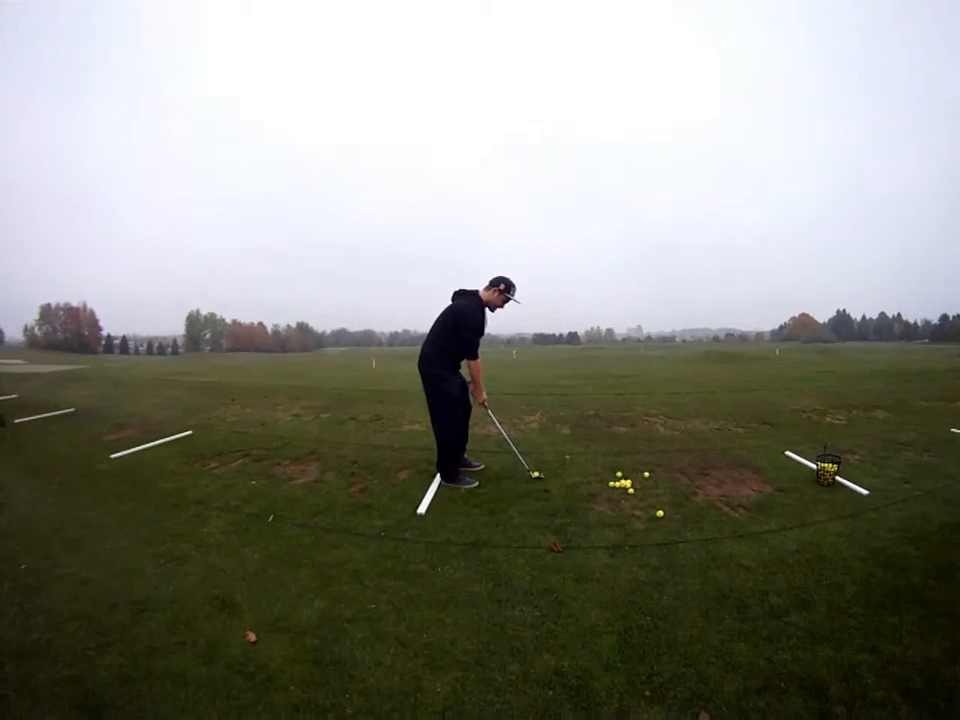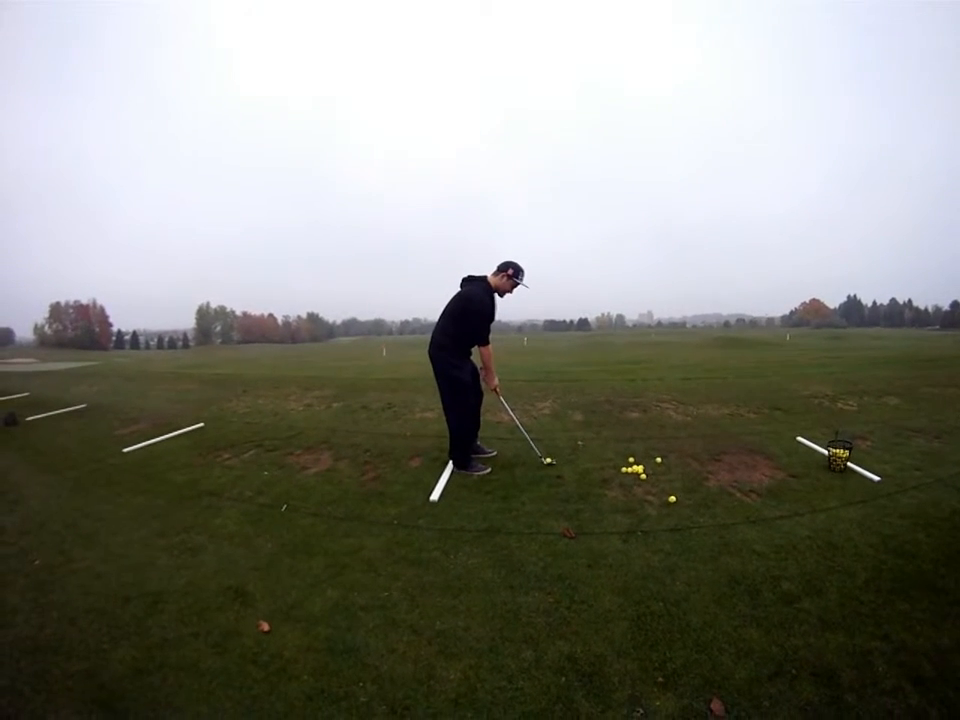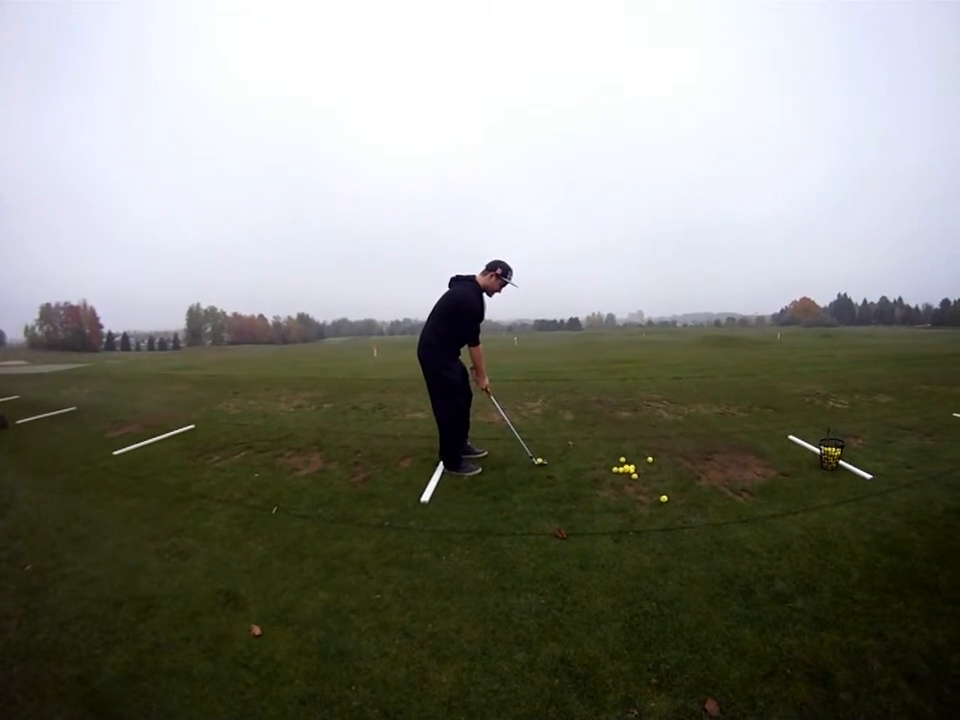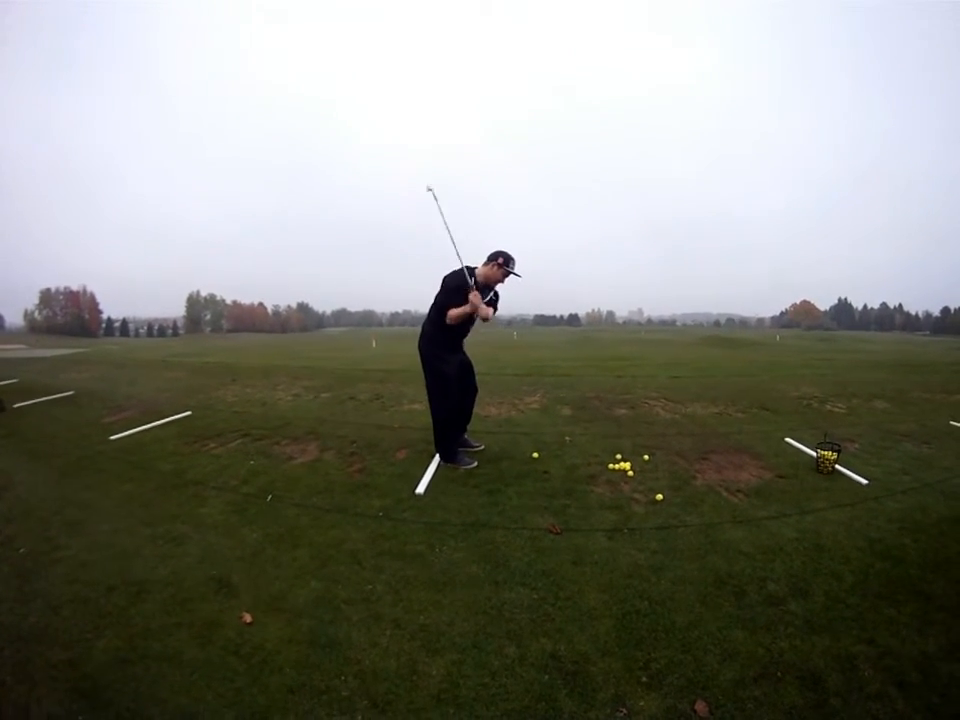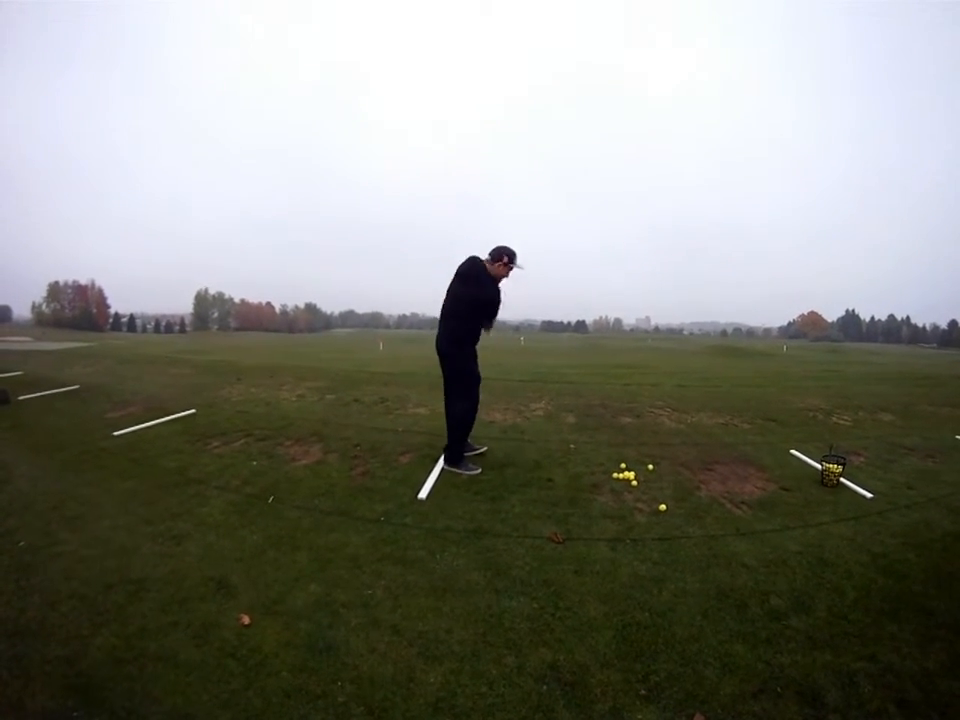
dt=0.7s
person 1, frame 1
left shoulder: (471, 305)
right shoulder: (470, 310)
left elbow: (468, 351)
right elbow: (472, 354)
left wrist: (474, 382)
right wrist: (480, 389)
left hip: (445, 365)
right hip: (436, 366)
left knee: (462, 410)
right knee: (449, 417)
left ankle: (458, 458)
right ankle: (449, 473)
person 1, frame 2
left shoulder: (480, 291)
right shoulder: (479, 296)
left elbow: (479, 336)
right elbow: (483, 340)
left wrist: (485, 367)
right wrist: (491, 375)
left hip: (456, 352)
right hip: (446, 354)
left knee: (474, 397)
right knee: (461, 404)
left ankle: (470, 444)
right ankle: (461, 460)
person 1, frame 3
left shoulder: (469, 291)
right shoulder: (468, 297)
left elbow: (470, 337)
right elbow: (473, 340)
left wrist: (477, 367)
right wrist: (482, 375)
left hip: (445, 352)
right hip: (435, 353)
left knee: (463, 397)
right knee: (450, 404)
left ankle: (461, 444)
right ankle: (451, 460)
person 1, frame 4
left shoulder: (491, 293)
right shoulder: (456, 279)
left elbow: (488, 314)
right elbow: (449, 317)
left wrist: (481, 309)
right wrist: (470, 308)
left hip: (455, 346)
right hip: (435, 346)
left knee: (468, 390)
right knee: (446, 398)
left ankle: (457, 437)
right ankle: (448, 452)
person 1, frame 5
left shoulder: (471, 266)
right shoulder: (489, 291)
right elbow: (487, 322)
right wrist: (485, 320)
left hip: (448, 341)
right hip: (459, 346)
left knee: (457, 394)
right knee: (467, 397)
left ankle: (459, 442)
right ankle: (453, 457)
